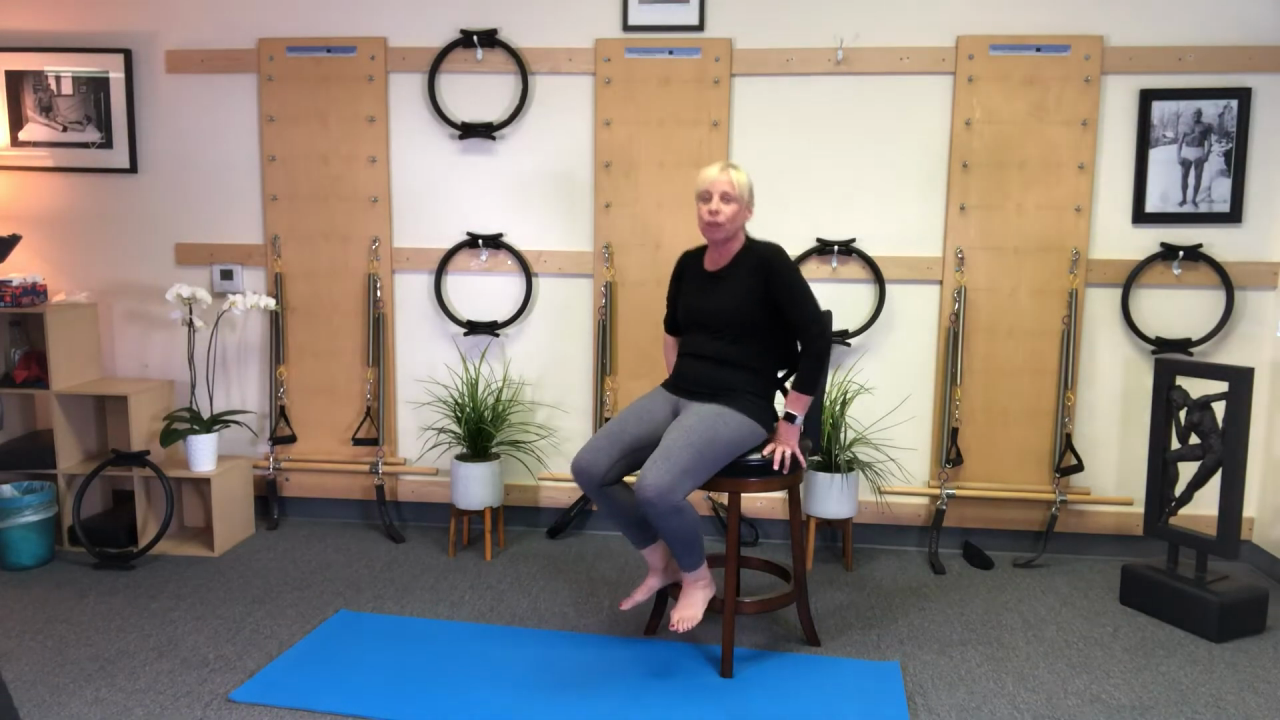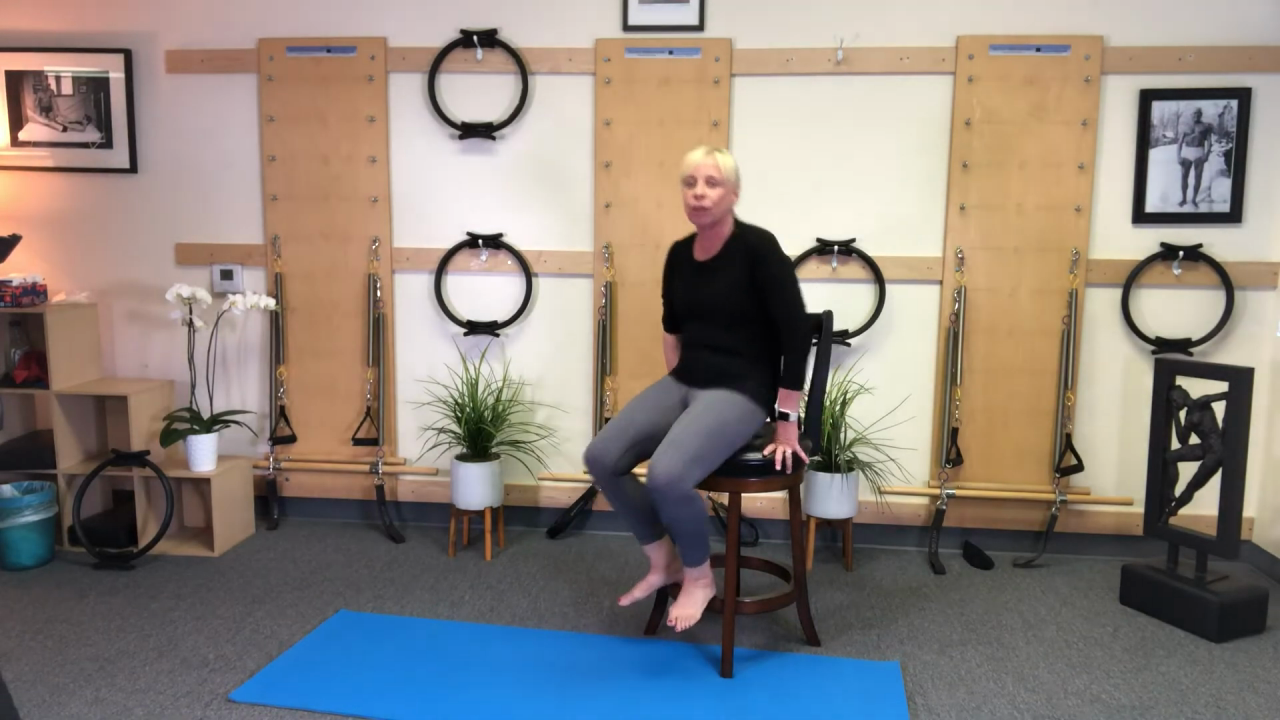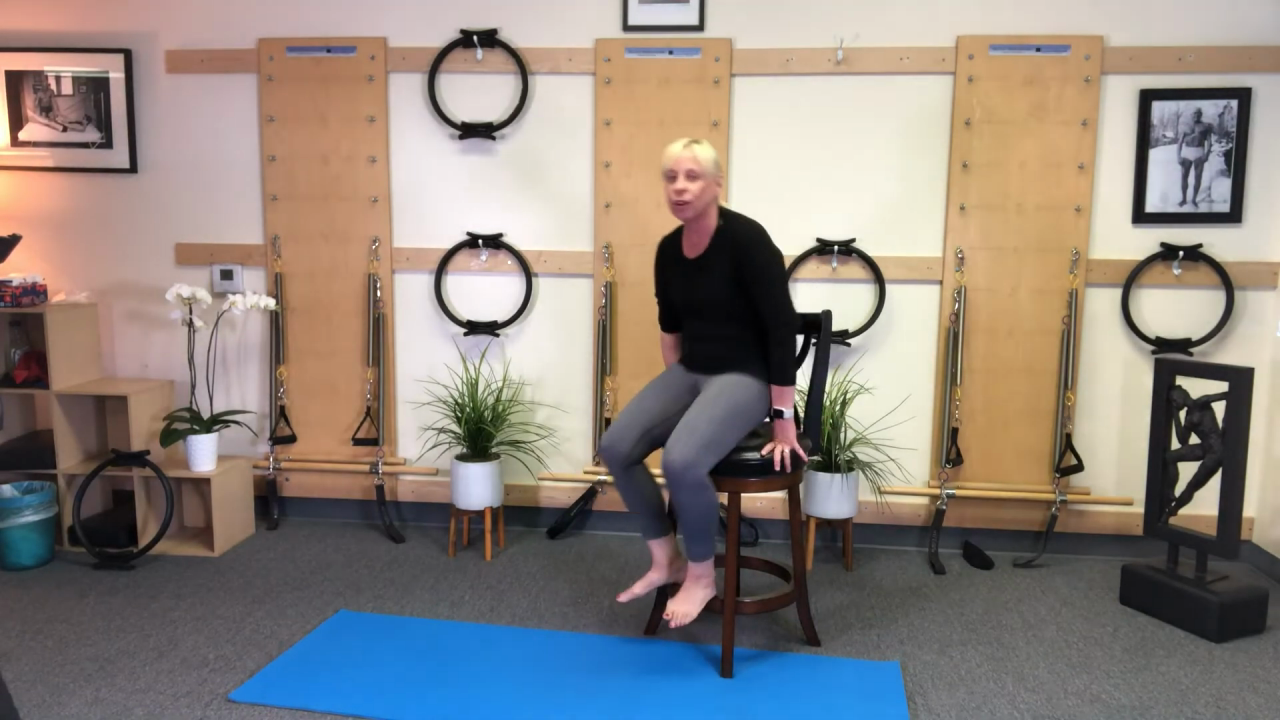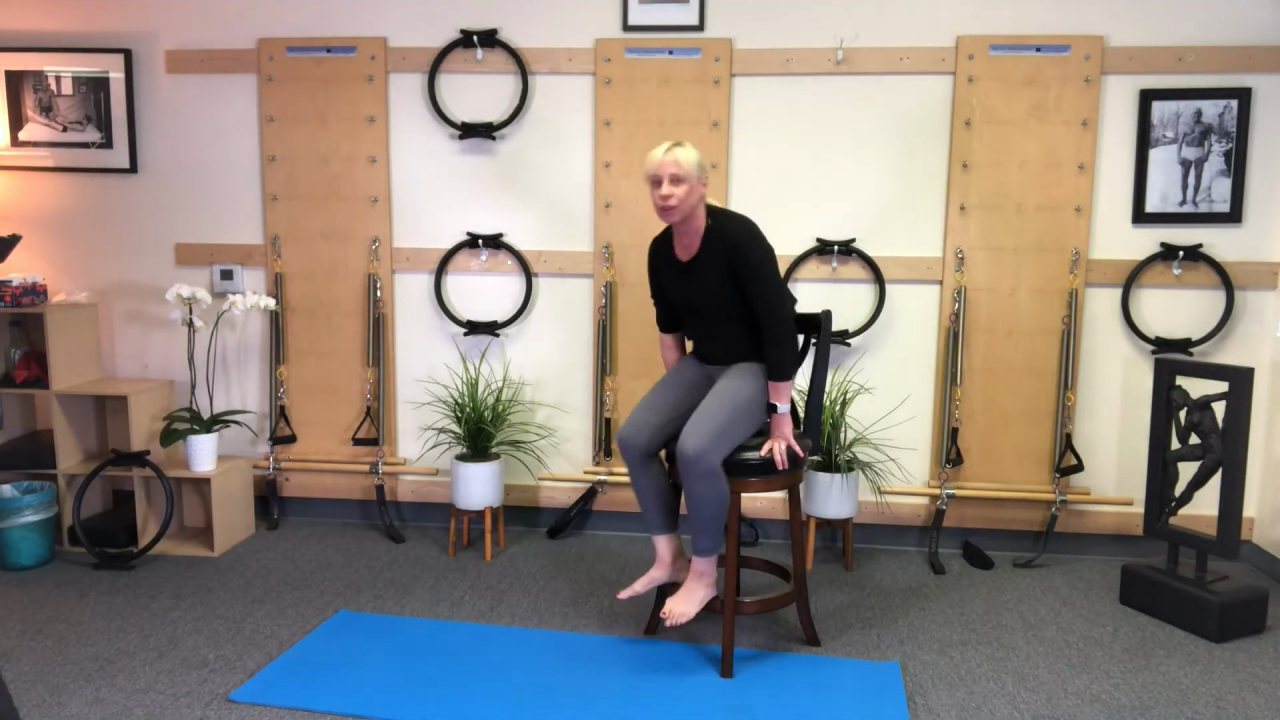
dt=0.1s
person 1, frame 1
left shoulder: (769, 262)
right shoulder: (688, 264)
left elbow: (816, 341)
left wrist: (789, 422)
left hip: (736, 406)
right hip: (677, 395)
left knee: (658, 488)
right knee: (589, 469)
left ankle: (698, 580)
right ankle: (662, 565)
person 1, frame 2
left shoulder: (757, 247)
right shoulder: (679, 254)
left elbow: (795, 334)
left wrist: (786, 420)
right wrist: (677, 382)
left hip: (741, 391)
right hip: (683, 383)
left knee: (667, 476)
right knee: (601, 458)
left ankle: (699, 577)
right ankle: (664, 562)
person 1, frame 3
left shoulder: (745, 237)
right shoulder: (668, 248)
left elbow: (781, 327)
left wrist: (782, 417)
right wrist: (671, 399)
left hip: (747, 374)
right hip: (692, 371)
left knee: (683, 460)
right knee: (617, 447)
left ankle: (702, 577)
right ankle: (666, 561)
person 1, frame 4
left shoulder: (738, 236)
right shoulder: (660, 249)
left elbow: (778, 322)
right elbow: (669, 326)
left wrist: (779, 415)
right wrist: (677, 396)
left hip: (754, 365)
right hip: (703, 362)
left knee: (696, 449)
right knee: (634, 440)
left ankle: (704, 575)
right ankle: (670, 559)
